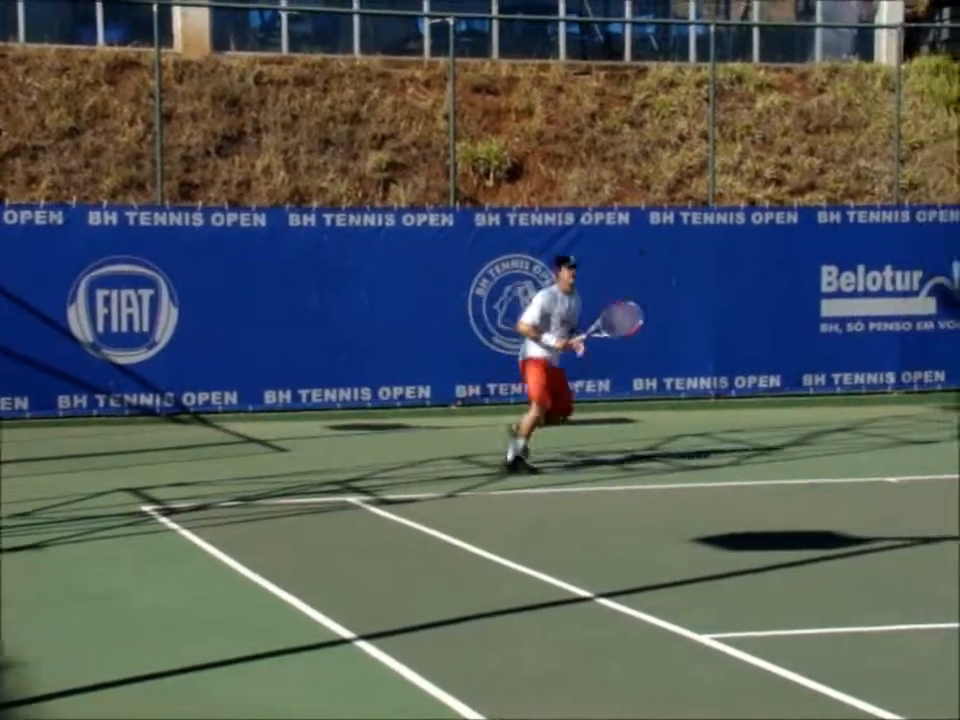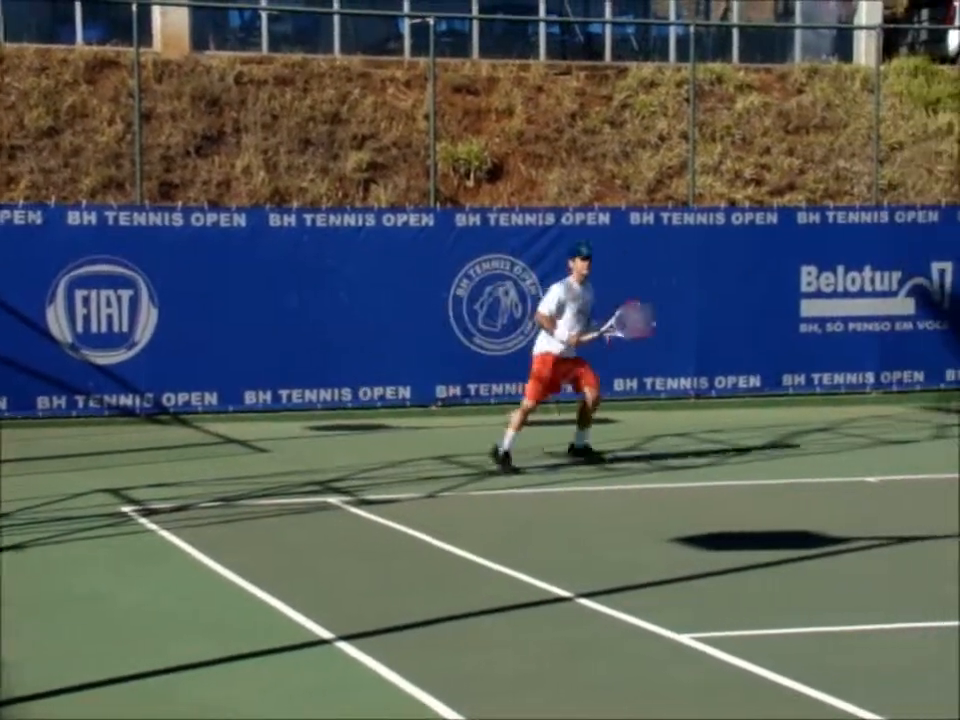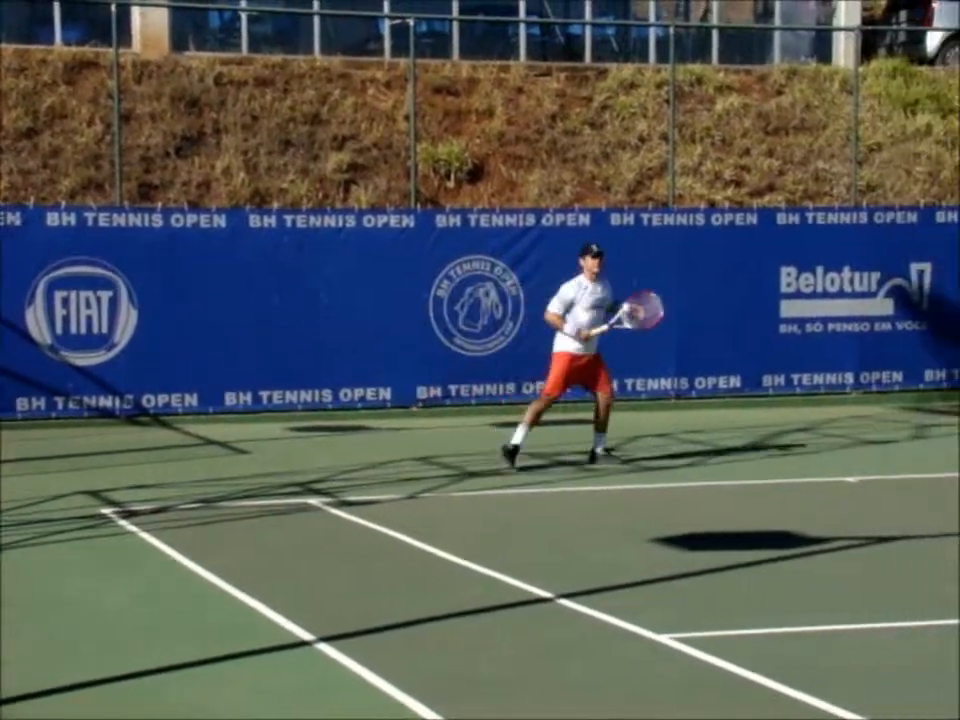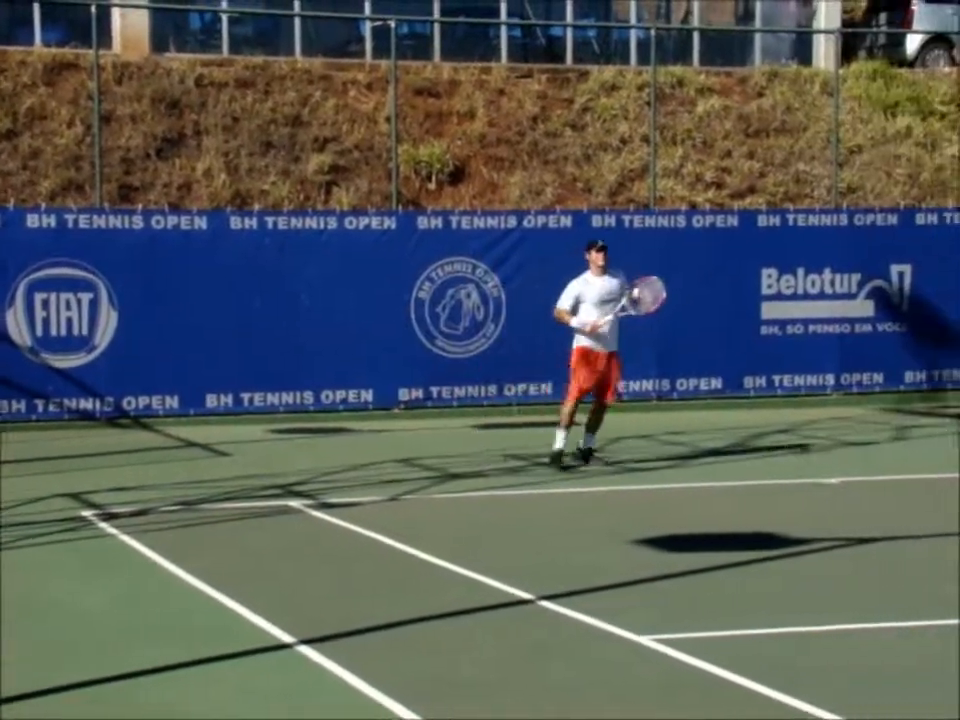
dt=0.1s
person 1, frame 1
left shoulder: (576, 298)
right shoulder: (545, 297)
right elbow: (523, 327)
left wrist: (577, 342)
right wrist: (551, 341)
left hip: (554, 362)
right hip: (536, 358)
left knee: (563, 412)
right knee: (541, 406)
left ankle: (519, 429)
right ankle: (513, 458)
person 1, frame 2
left shoulder: (587, 289)
right shoulder: (560, 289)
right elbow: (541, 318)
left wrist: (593, 330)
right wrist: (564, 337)
left hip: (570, 356)
right hip: (549, 353)
left knee: (593, 394)
right knee: (531, 402)
left ankle: (580, 445)
right ankle: (502, 450)
person 1, frame 3
left shoulder: (605, 285)
right shoulder: (572, 287)
left elbow: (607, 310)
right elbow: (550, 315)
right wrist: (575, 331)
left hip: (590, 353)
right hip: (566, 352)
left knee: (606, 398)
right knee: (547, 398)
left ankle: (599, 449)
right ankle: (514, 444)
person 1, frame 4
left shoulder: (618, 278)
right shoulder: (578, 284)
right elbow: (559, 312)
right wrist: (579, 324)
left hip: (610, 350)
right hip: (586, 348)
left knee: (602, 402)
right knee: (574, 397)
left ankle: (585, 448)
right ankle: (558, 448)
